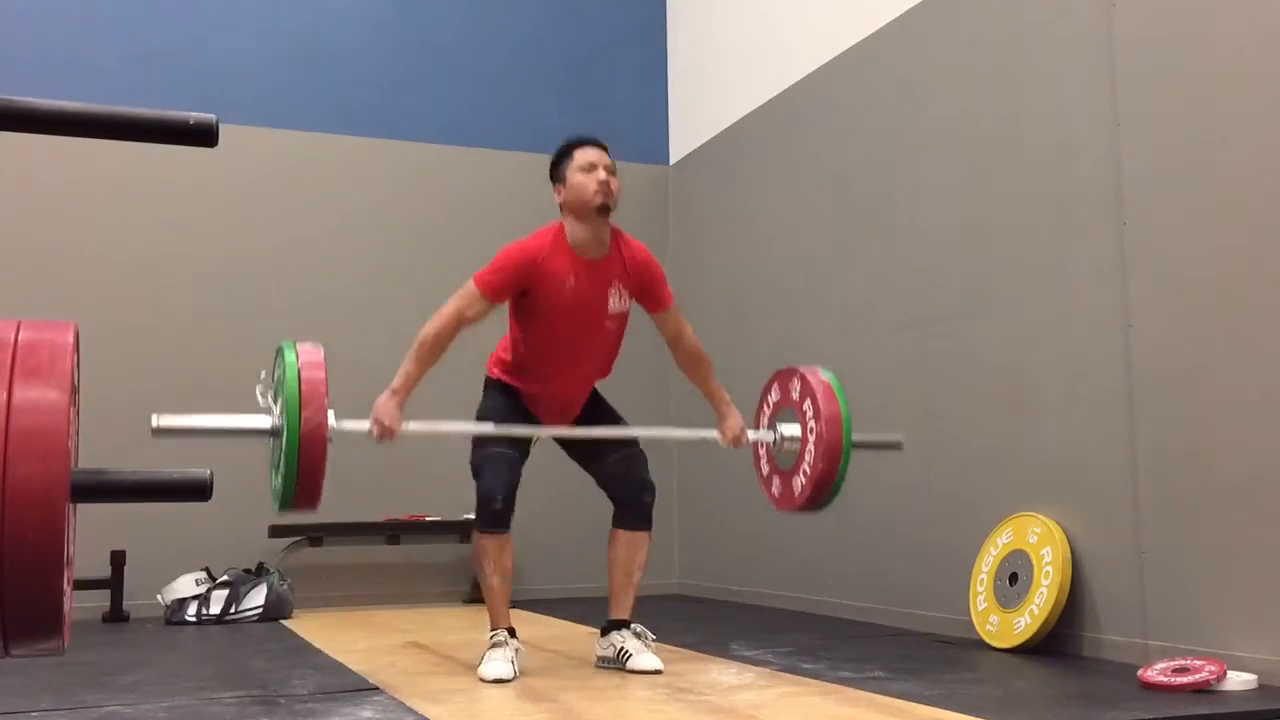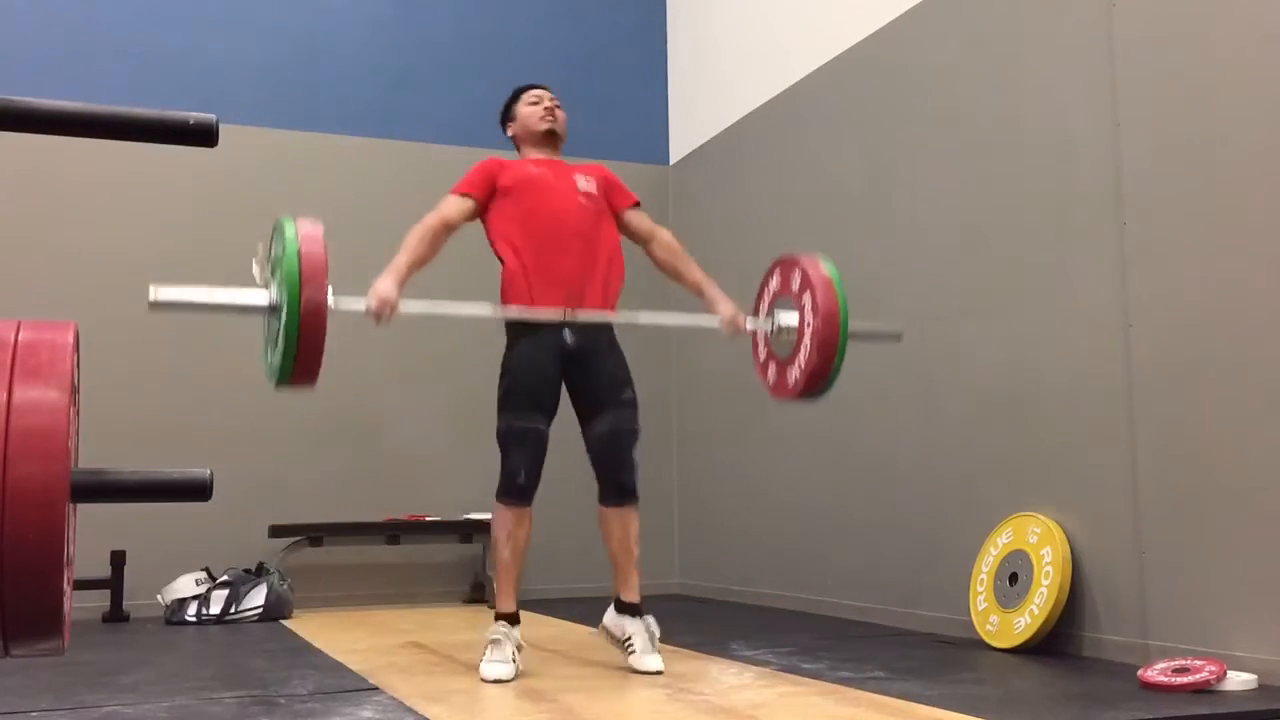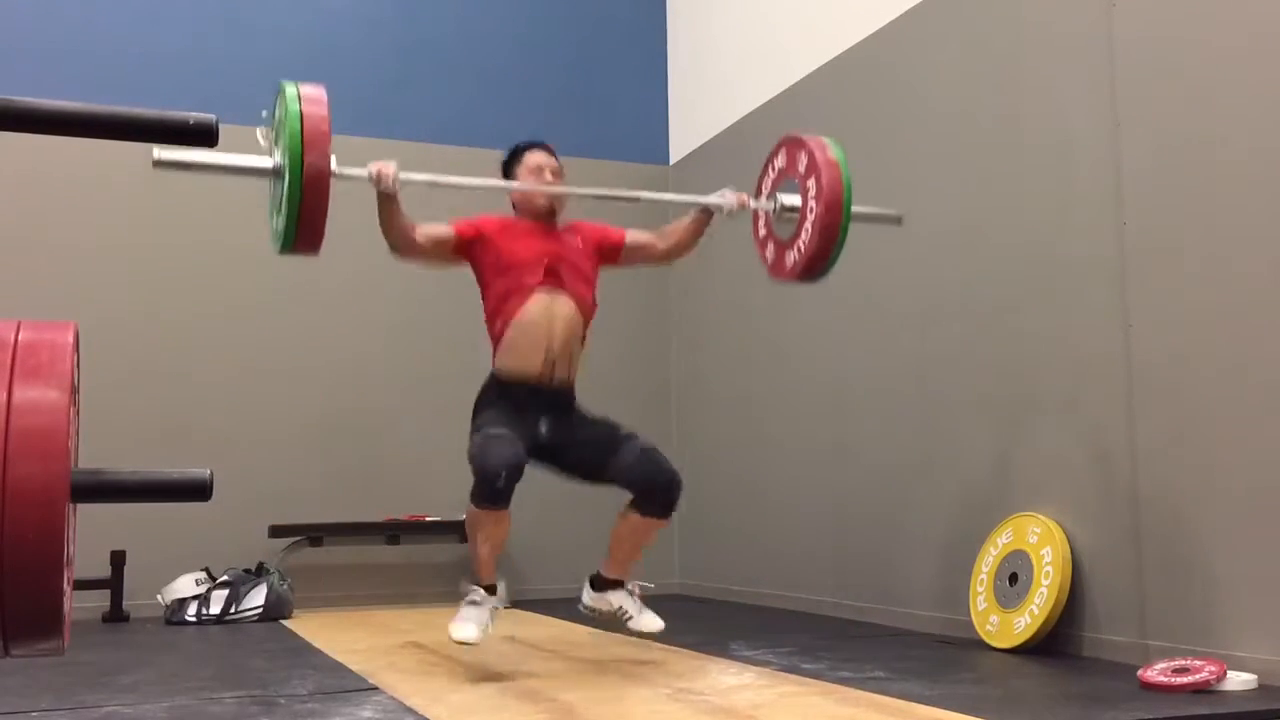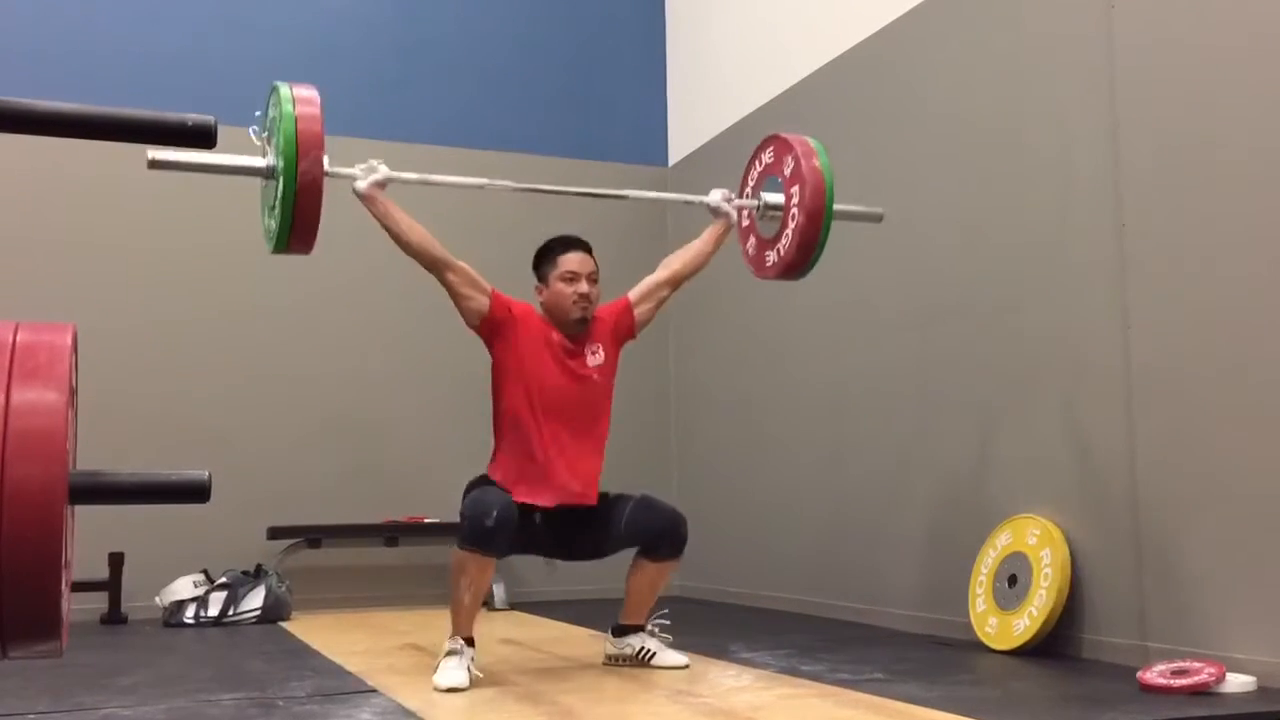
dt=0.2s
person 1, frame 1
left shoulder: (637, 262)
right shoulder: (531, 255)
left elbow: (682, 338)
right elbow: (452, 319)
left wrist: (724, 407)
right wrist: (396, 394)
left hip: (583, 396)
right hip: (515, 391)
left knee: (636, 490)
right knee: (494, 499)
left ankle: (618, 633)
right ankle: (501, 639)
person 1, frame 2
left shoulder: (597, 178)
right shoulder: (498, 172)
left elbow: (656, 238)
right elbow: (437, 224)
left wrist: (714, 296)
right wrist: (392, 278)
left hip: (596, 333)
right hip: (534, 332)
left knee: (618, 473)
right knee: (520, 478)
left ankle: (628, 616)
right ankle: (505, 631)
person 1, frame 3
left shoulder: (588, 237)
right shoulder: (492, 235)
left elbow: (666, 244)
right elbow: (409, 243)
left wrist: (715, 209)
right wrist: (387, 191)
left hip: (565, 412)
right hip: (507, 405)
left knee: (659, 483)
right knee: (494, 472)
left ankle: (606, 586)
right ankle: (480, 597)
person 1, frame 4
left shoulder: (610, 330)
right shoulder: (512, 328)
left elbow: (670, 275)
right elbow: (444, 265)
left wrist: (722, 221)
right wrist: (374, 195)
left hip: (577, 514)
right hip: (513, 503)
left knee: (666, 527)
right knee: (486, 515)
left ankle: (628, 635)
right ankle: (459, 647)
